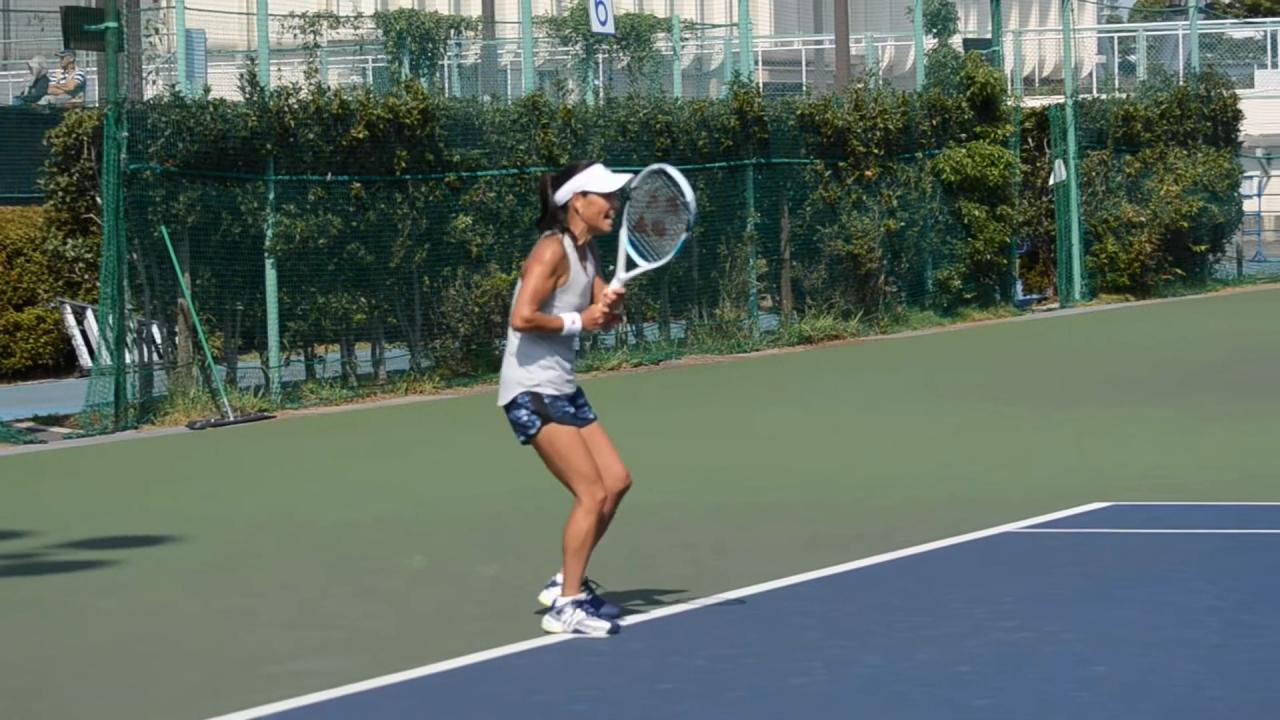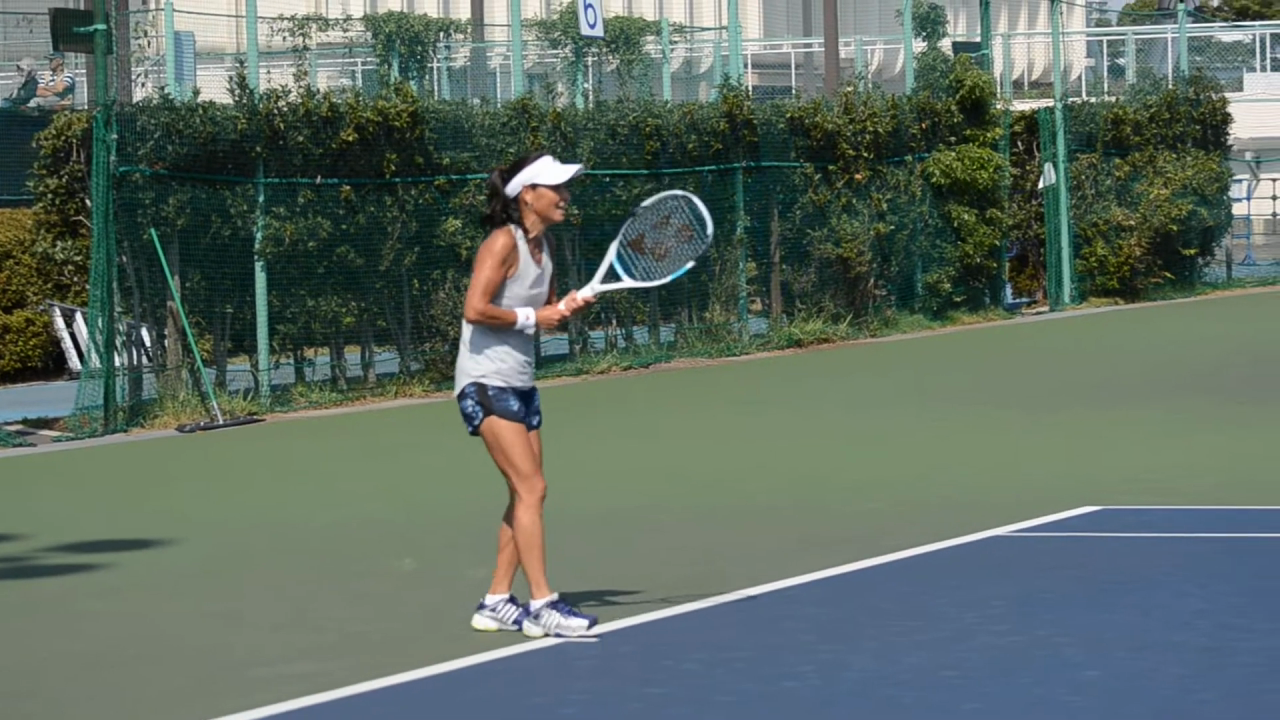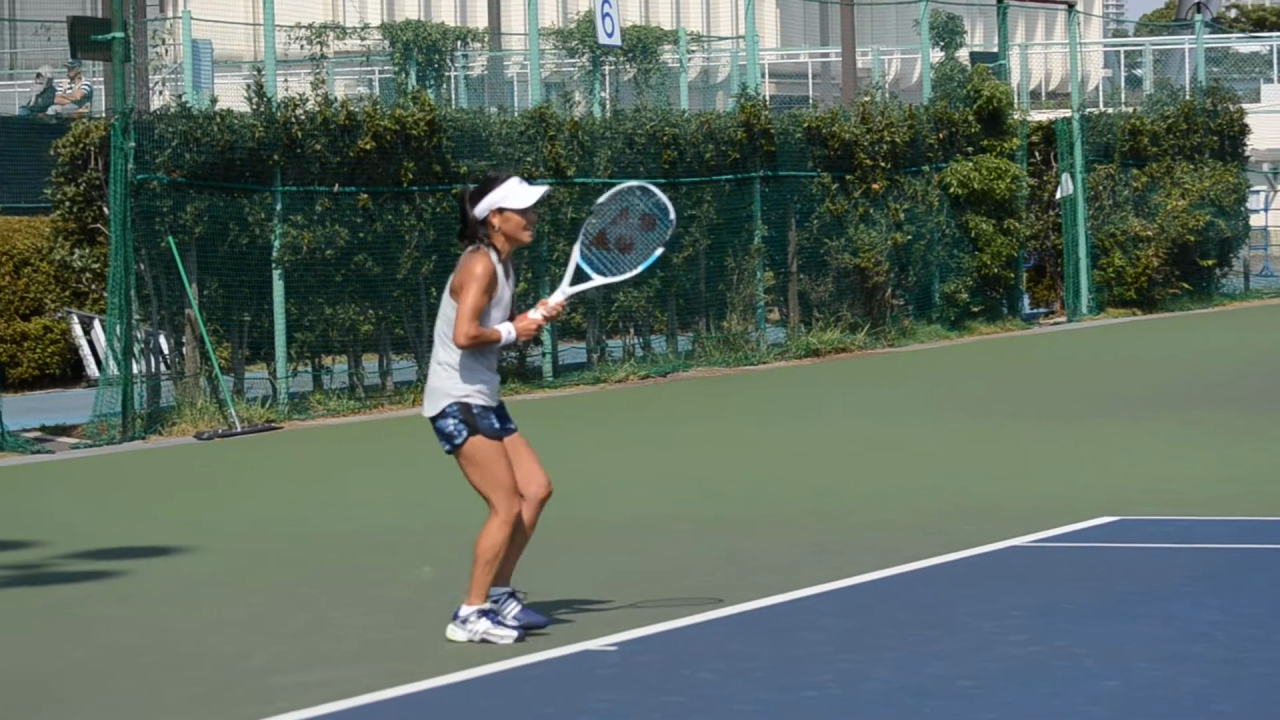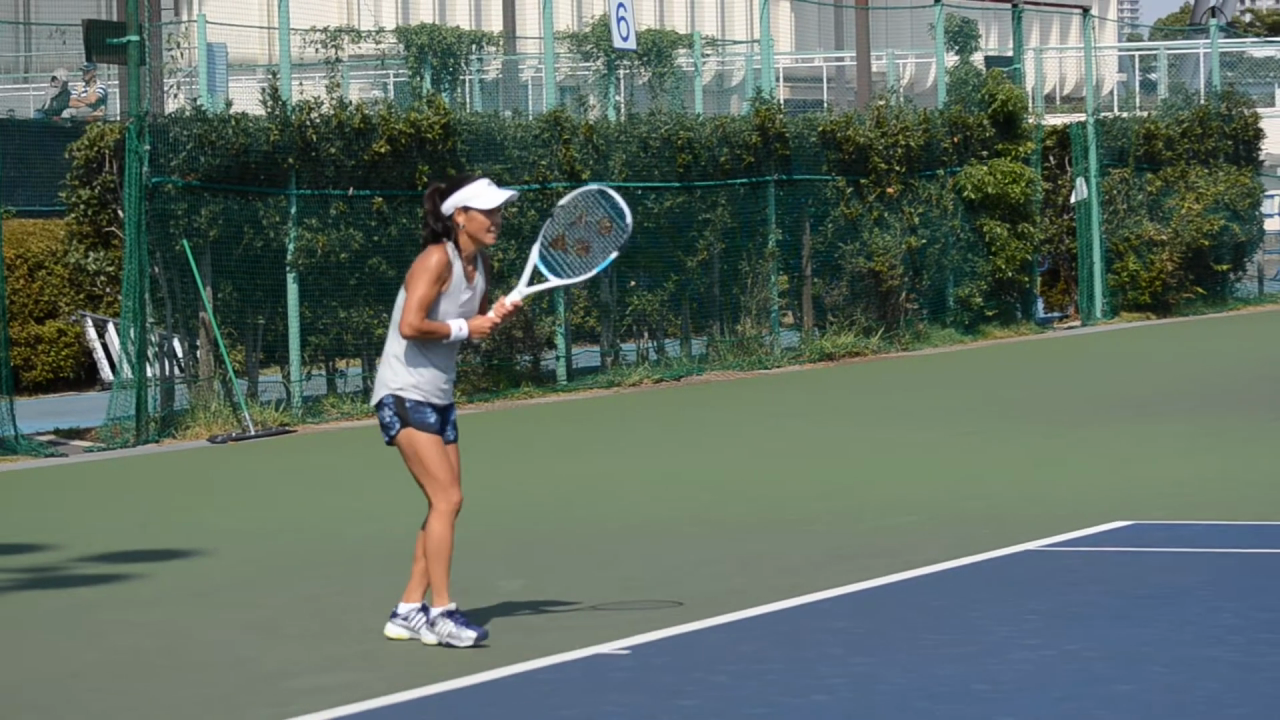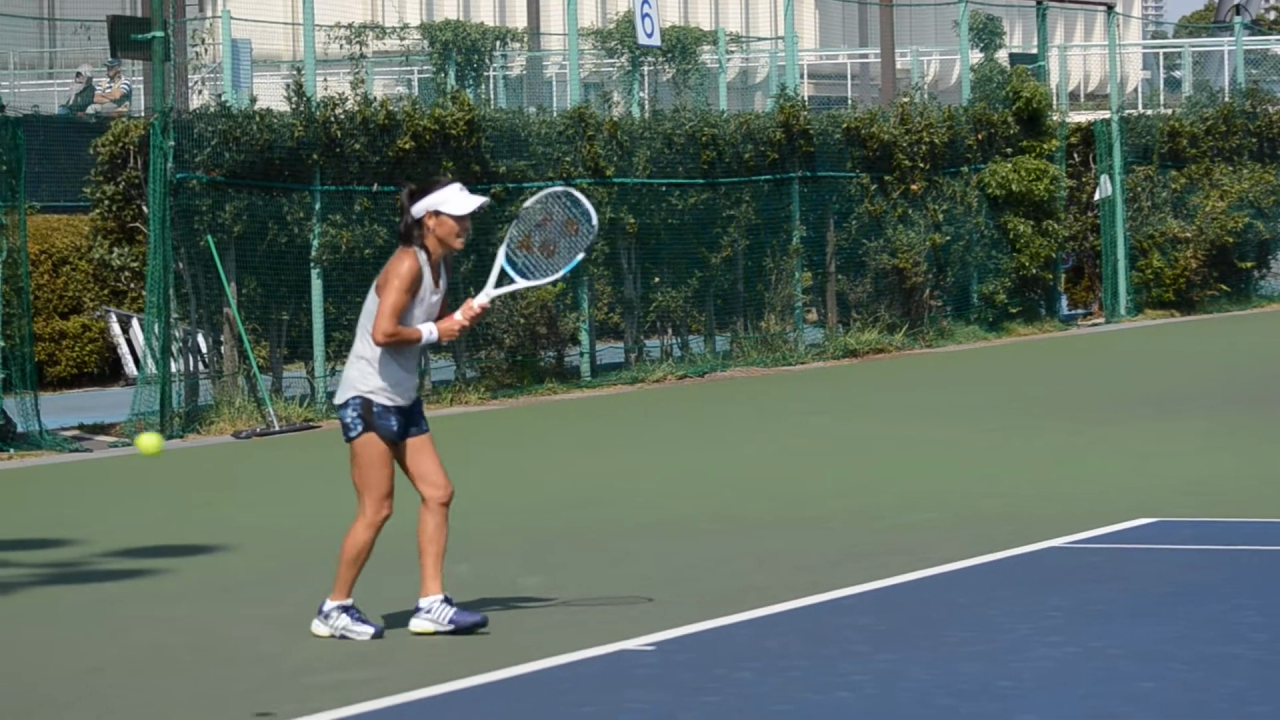
dt=0.3s
person 1, frame 1
left shoulder: (586, 251)
right shoulder: (551, 250)
left elbow: (604, 322)
right elbow: (522, 318)
left wrist: (609, 304)
right wrist: (576, 322)
left hip: (562, 389)
right hip: (532, 391)
left knee: (617, 481)
right knee: (593, 495)
left ankle: (570, 582)
right ankle: (567, 605)
person 1, frame 2
left shoulder: (543, 245)
right shoulder: (502, 242)
left elbow: (545, 315)
right elbow: (474, 310)
left wrist: (568, 308)
right wrist: (530, 318)
left hip: (518, 383)
right hip: (485, 383)
left knee: (525, 494)
right knee: (531, 490)
left ankle: (496, 602)
right ankle: (542, 604)
person 1, frame 3
left shoulder: (502, 262)
right shoulder: (480, 264)
right elbow: (465, 336)
left wrist: (536, 317)
right wrist: (512, 332)
left hip: (481, 401)
right hip: (458, 402)
left knee: (537, 490)
right knee: (508, 508)
left ankle: (499, 590)
right ankle: (472, 614)
person 1, frame 4
left shoulder: (480, 263)
right shoulder: (437, 259)
left elbow: (471, 323)
right elbow: (410, 326)
left wrist: (495, 316)
right wrist: (464, 328)
left hip: (437, 397)
right hip: (404, 395)
left knee: (448, 505)
right knee: (447, 499)
left ankle: (410, 611)
right ankle: (441, 611)
person 1, frame 5
left shoulder: (440, 264)
right shoulder: (406, 263)
right elbow: (383, 333)
left wrist: (460, 318)
right wrist: (433, 333)
left hip: (402, 398)
right hip: (368, 397)
left knee: (439, 494)
right knee: (377, 510)
left ankle: (432, 603)
right ankle: (335, 608)
